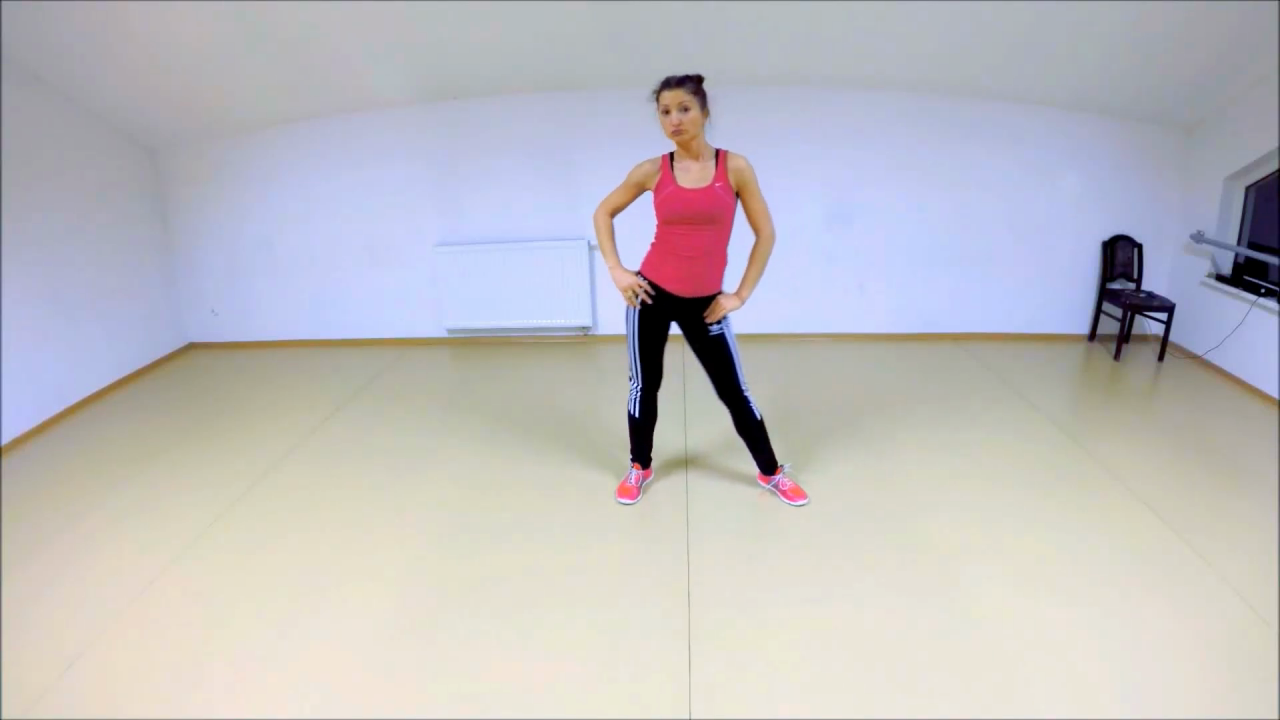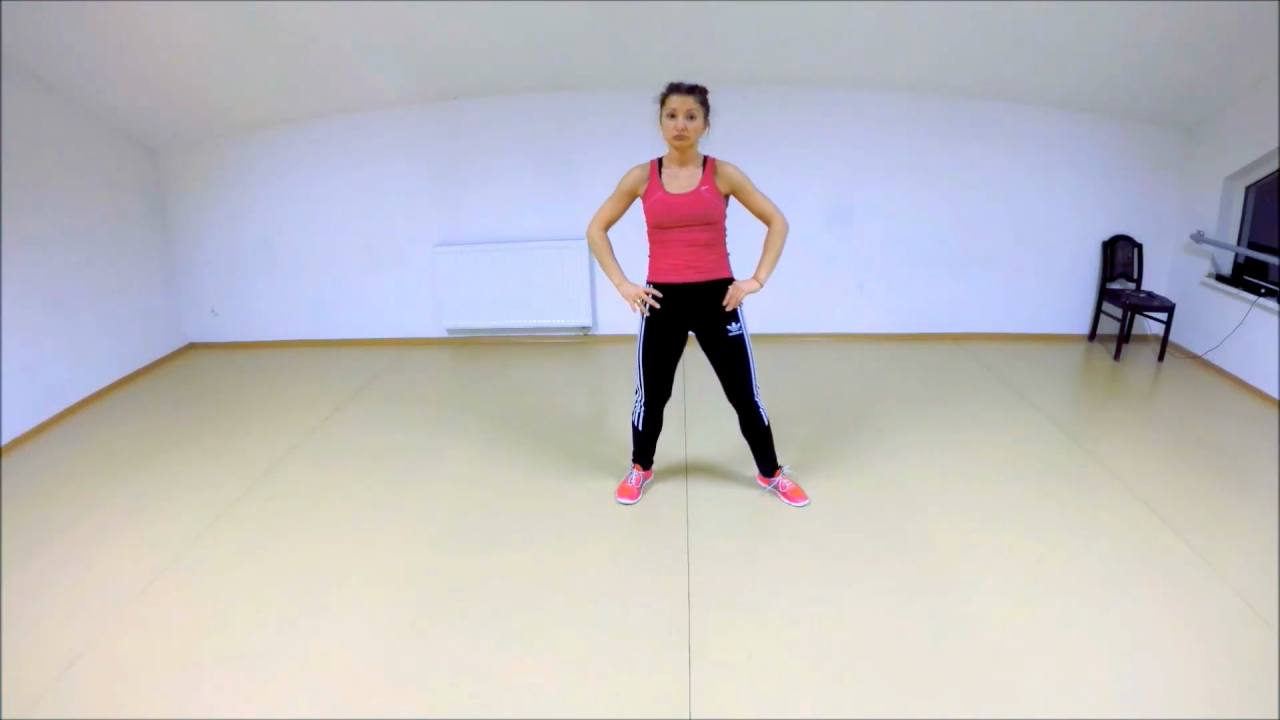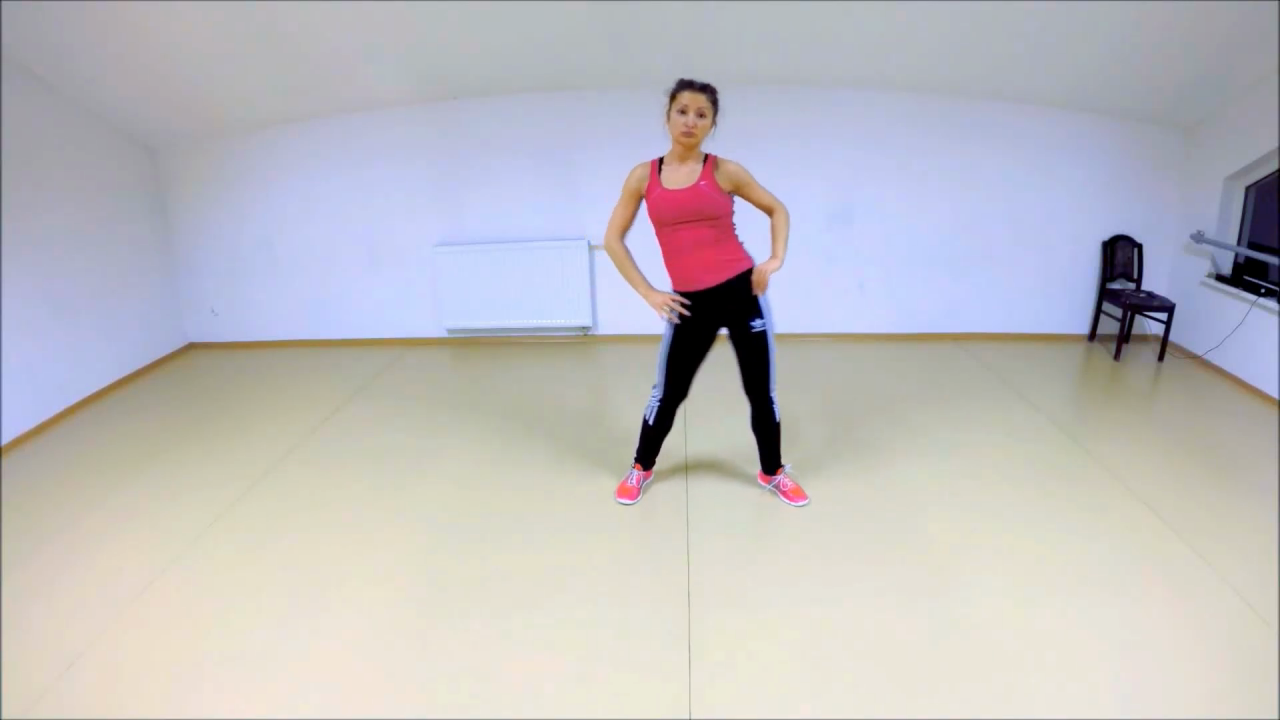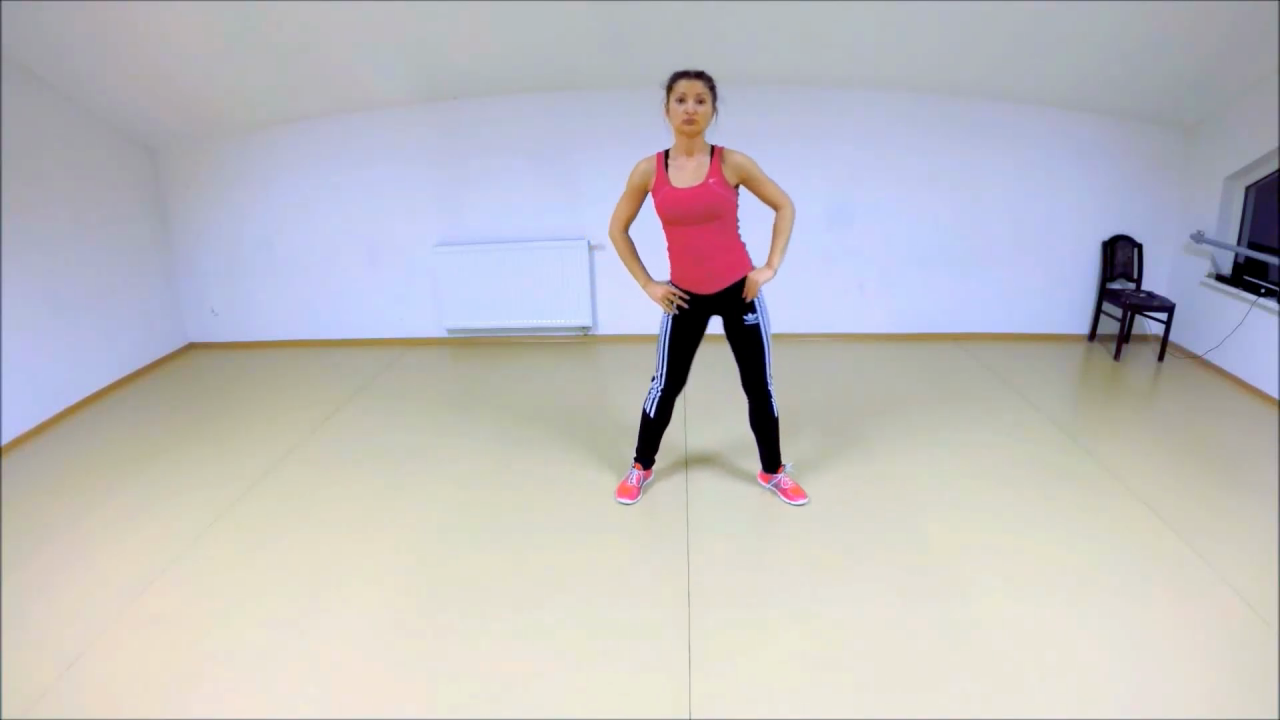
dt=0.4s
person 1, frame 1
left shoulder: (735, 168)
right shoulder: (652, 170)
left elbow: (765, 234)
right elbow: (603, 213)
left wrist: (741, 295)
right wrist: (616, 269)
left hip: (704, 303)
right hip: (650, 293)
left knee: (734, 391)
right knee: (644, 384)
left ankle: (770, 472)
right ankle: (639, 466)
person 1, frame 2
left shoulder: (723, 173)
right shoulder: (641, 177)
left elbow: (777, 222)
right elbow: (596, 229)
left wrist: (759, 278)
right wrist: (621, 284)
left hip: (717, 298)
right hip: (663, 300)
left knee: (745, 396)
right knee: (651, 396)
left ankle: (770, 473)
right ankle: (641, 468)
person 1, frame 3
left shoulder: (724, 171)
right shoulder: (643, 175)
left elbow: (777, 209)
right elbow: (613, 239)
left wrist: (777, 258)
right wrist: (648, 293)
left hip: (743, 291)
right hip: (692, 302)
left knee: (761, 391)
right knee: (668, 392)
left ankle: (772, 472)
right ankle: (642, 467)
person 1, frame 4
left shoulder: (733, 163)
right shoulder: (648, 170)
left elbow: (784, 206)
right elbow: (618, 229)
left wrist: (771, 266)
right wrist: (648, 284)
left hip: (740, 291)
right hip: (685, 296)
left knee: (759, 386)
right knee: (666, 384)
left ankle: (772, 472)
right ankle: (641, 467)
